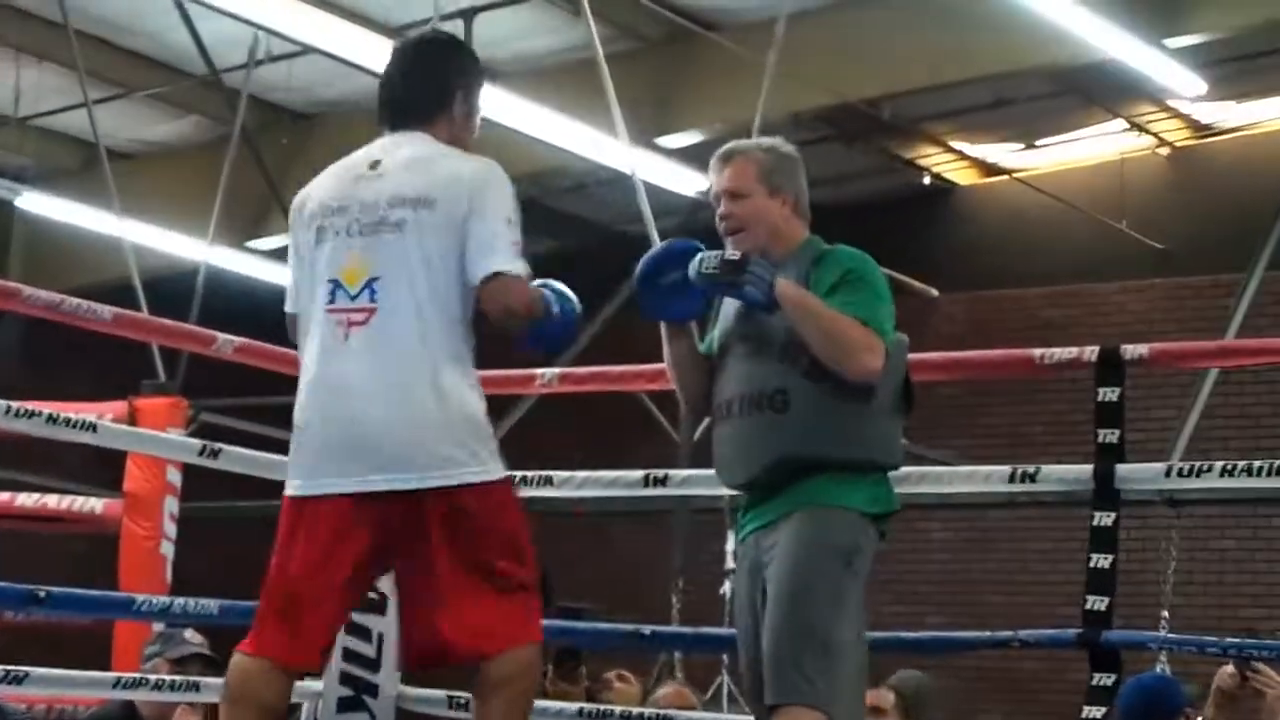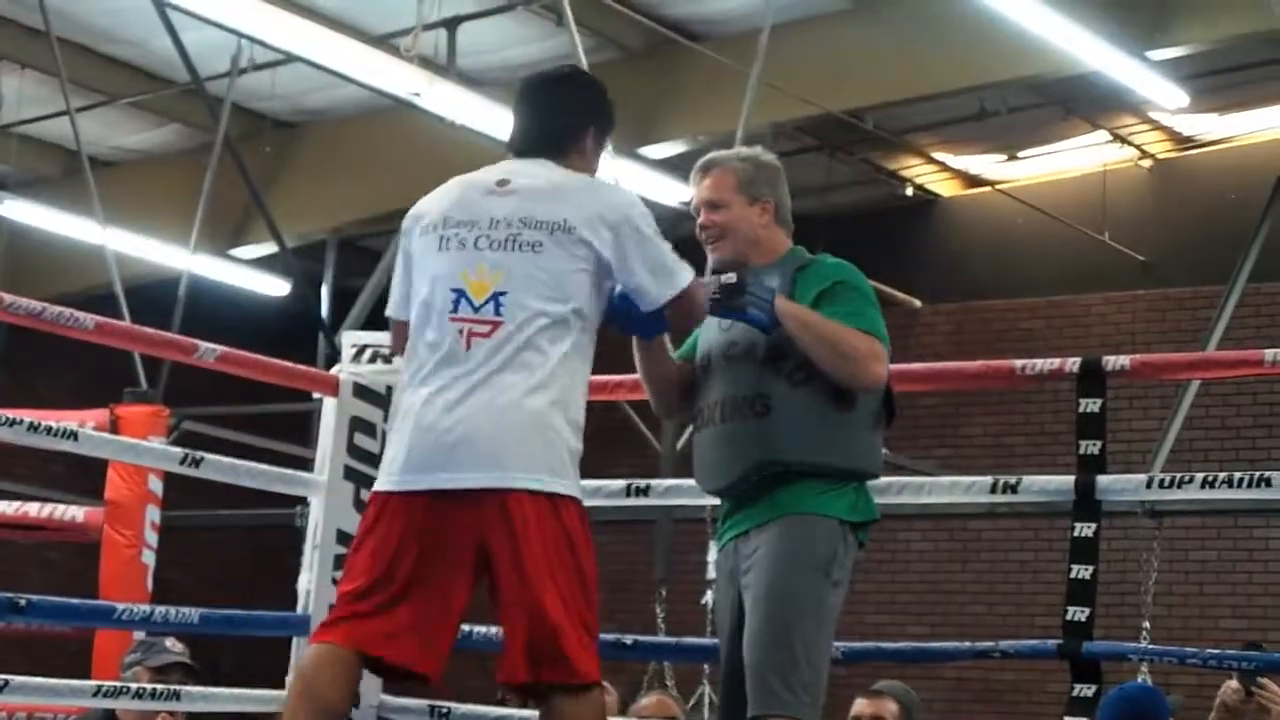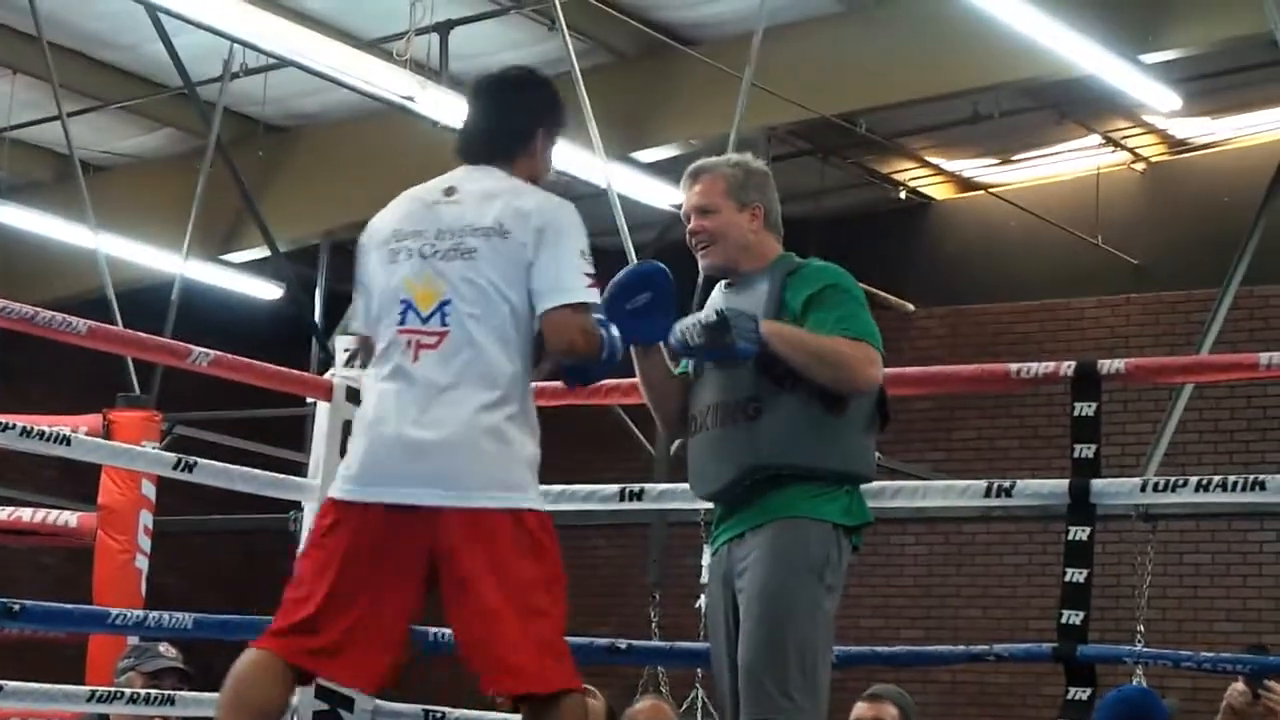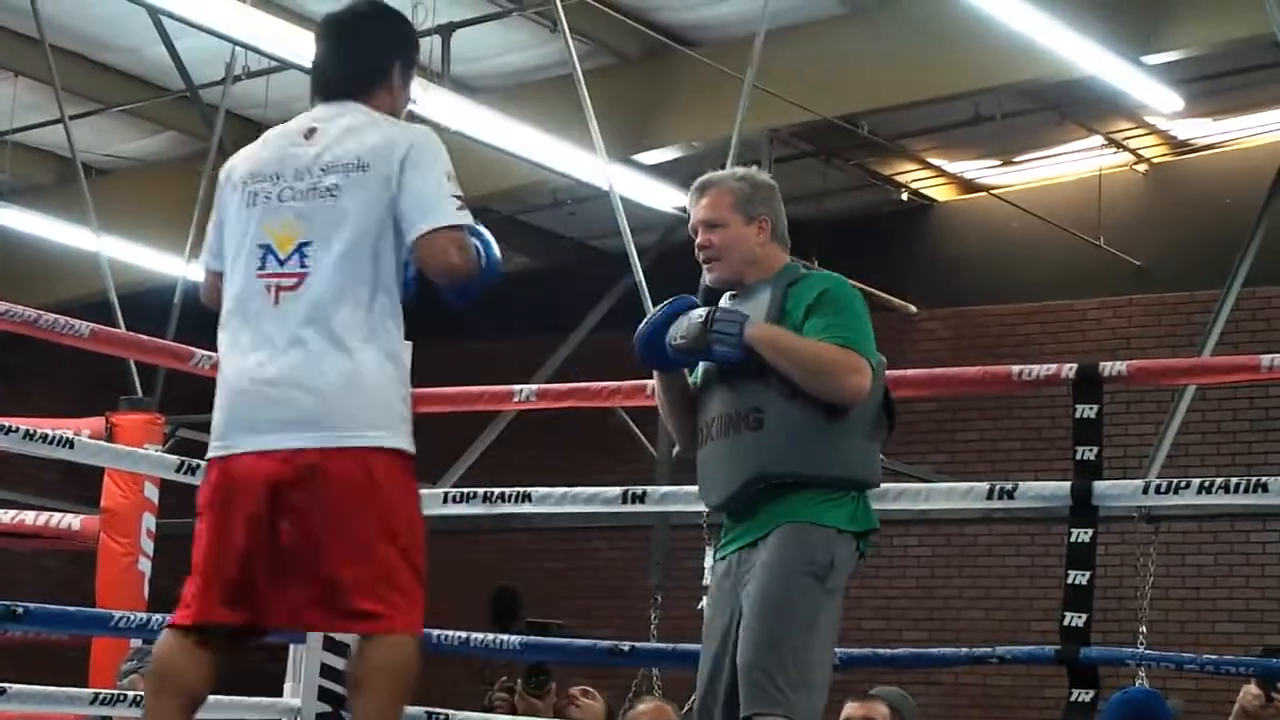
dt=0.4s
person 1, frame 1
left shoulder: (315, 194)
right shoulder: (472, 178)
left elbow: (301, 324)
right elbow: (503, 299)
right wrist: (546, 307)
left hip: (325, 450)
right hip: (439, 446)
left knee: (280, 639)
right knee: (508, 627)
person 1, frame 2
left shoulder: (432, 208)
right shoulder: (602, 207)
left elbow: (403, 337)
right elbow: (689, 308)
left hip: (421, 455)
right hip: (529, 463)
left knee: (346, 635)
right knee: (567, 663)
person 1, frame 3
left shoulder: (390, 219)
right shoulder: (545, 214)
right elbow: (569, 338)
right wrist: (604, 343)
left hip: (378, 465)
right hip: (483, 473)
left knee: (292, 641)
person 1, frame 4
left shoulder: (246, 162)
right shoulder: (405, 145)
left elbow: (214, 290)
right elbow: (448, 262)
right wrist: (482, 257)
left hip: (248, 418)
right hip: (352, 421)
left knee: (203, 616)
right knee: (384, 615)
person 2, frame 1
left shoulder: (842, 268)
right shoulder: (736, 294)
left elbow: (863, 359)
right elbow: (698, 403)
left wrist: (778, 287)
right wrist: (675, 321)
left hip: (827, 501)
right hip: (758, 512)
person 2, frame 2
left shoulder: (827, 278)
right shoulder: (722, 300)
left elbow: (871, 367)
right elbow: (673, 404)
left wrist: (775, 307)
right wrist: (646, 331)
left hip: (807, 510)
right hip: (738, 519)
person 2, frame 3
left shoulder: (816, 282)
right shoulder: (713, 305)
left elbow: (864, 370)
right elbow: (678, 420)
left wrist: (759, 332)
right wrist: (644, 344)
left hip: (799, 514)
right hip: (731, 525)
person 2, frame 4
left shoulder: (820, 291)
right shoulder: (725, 316)
left elbow: (852, 379)
right elbow: (692, 437)
left wrist: (751, 331)
right wrist: (668, 369)
left hip: (809, 519)
right hip: (740, 533)
